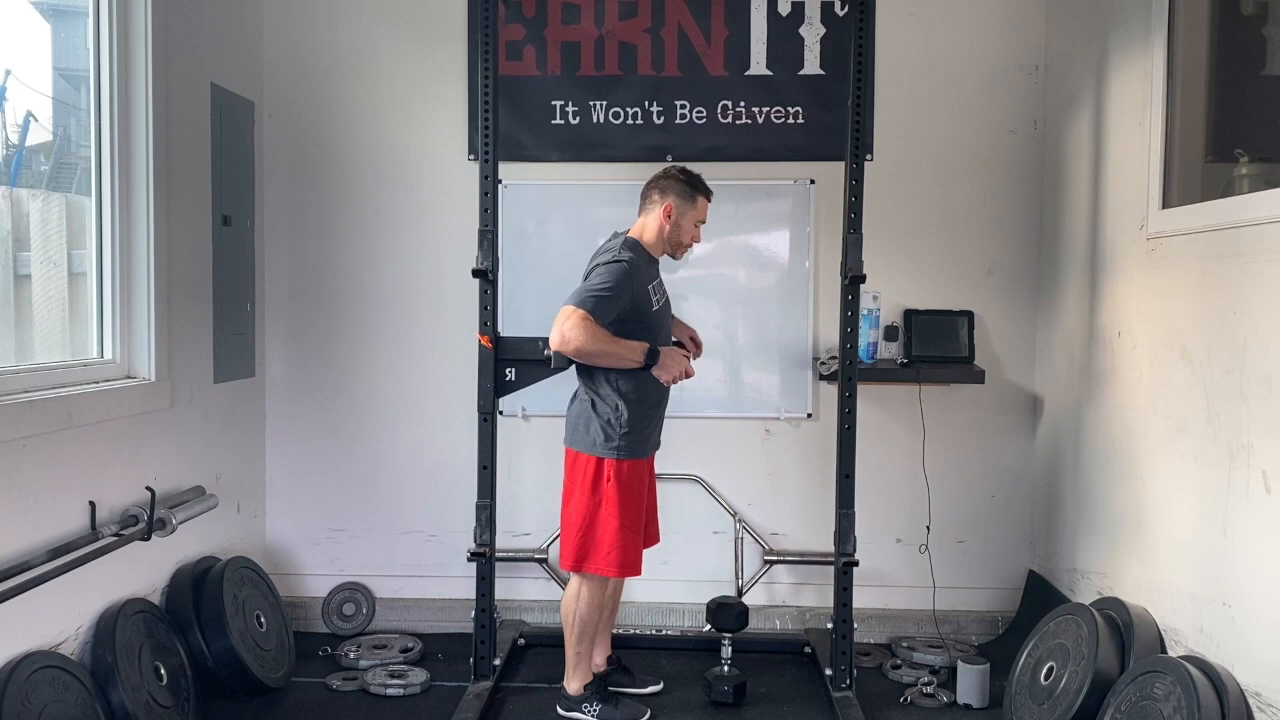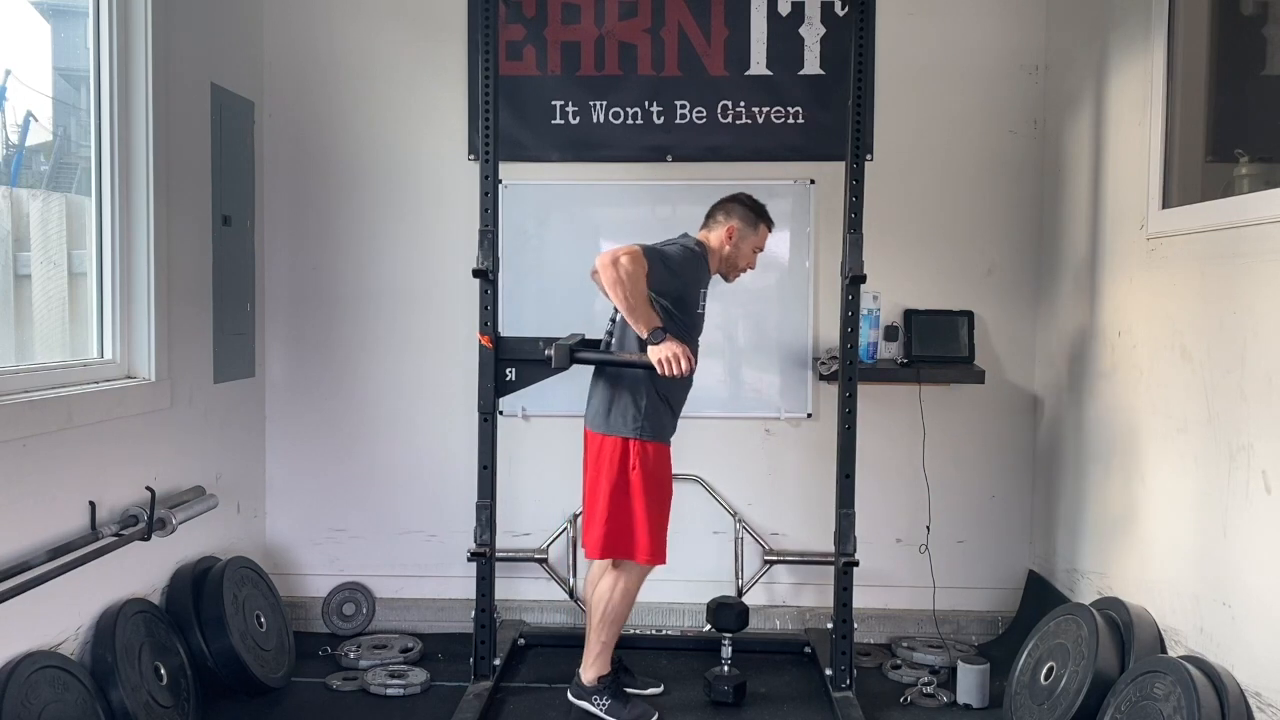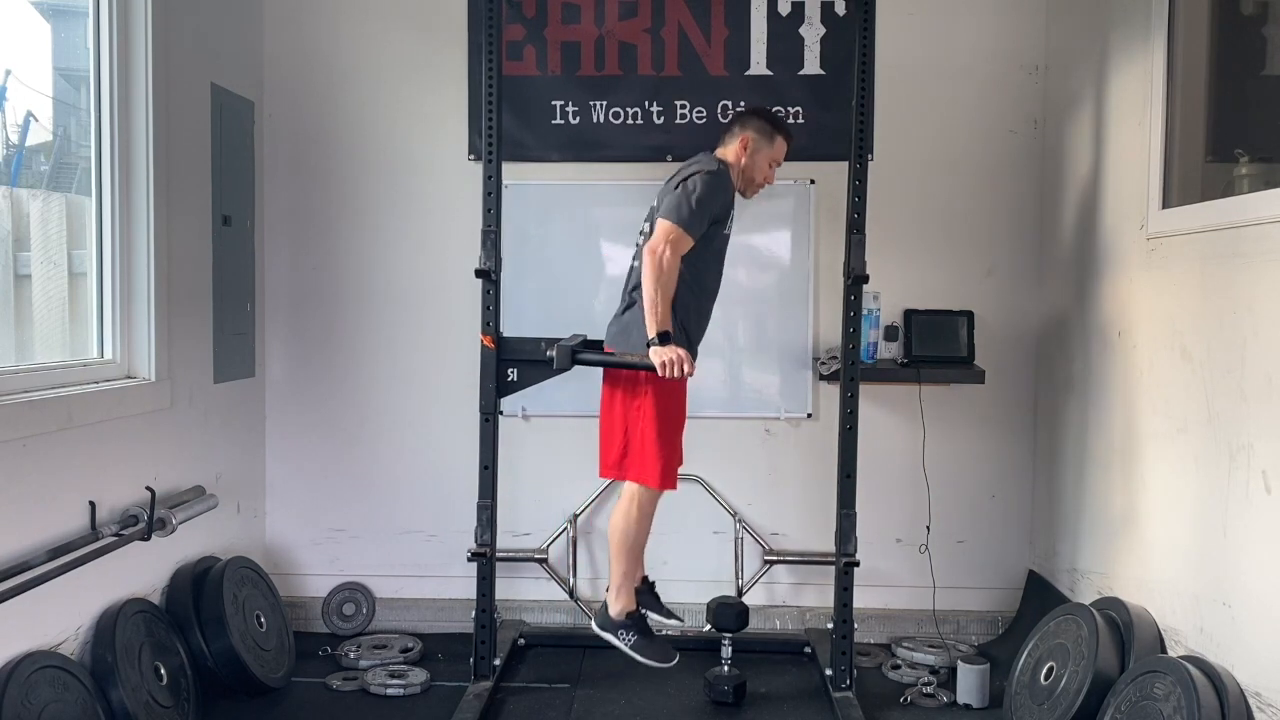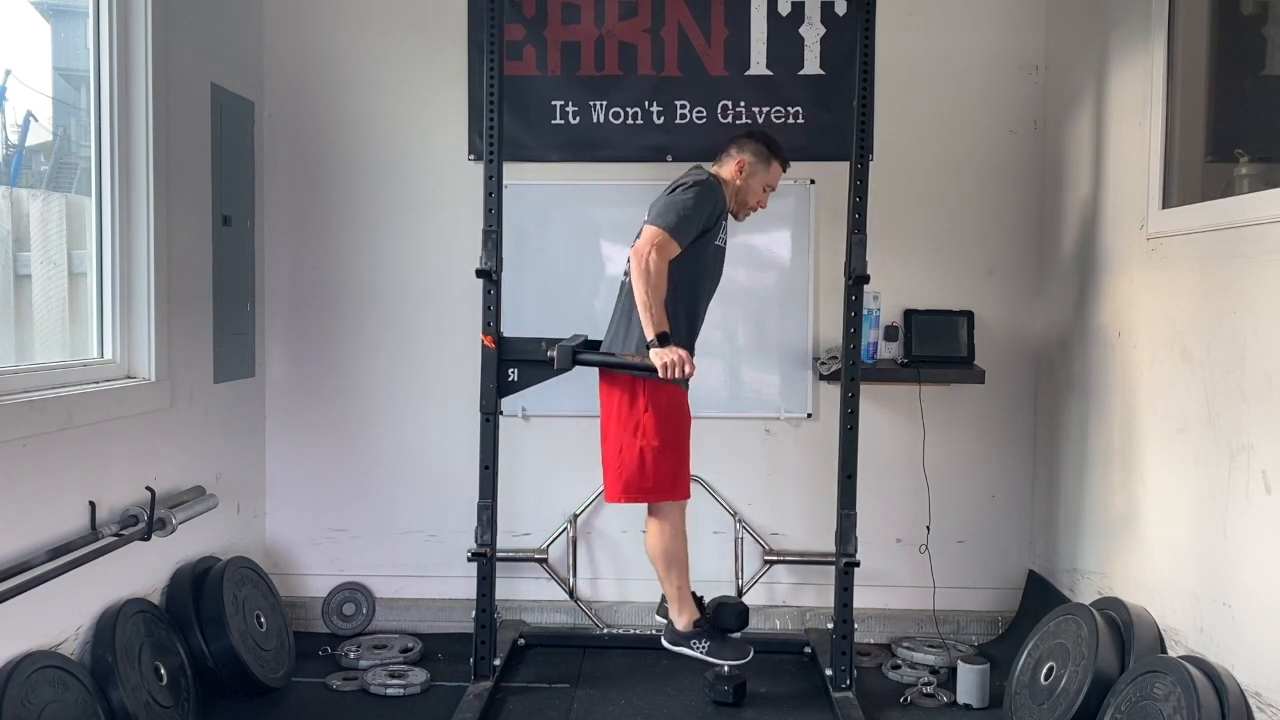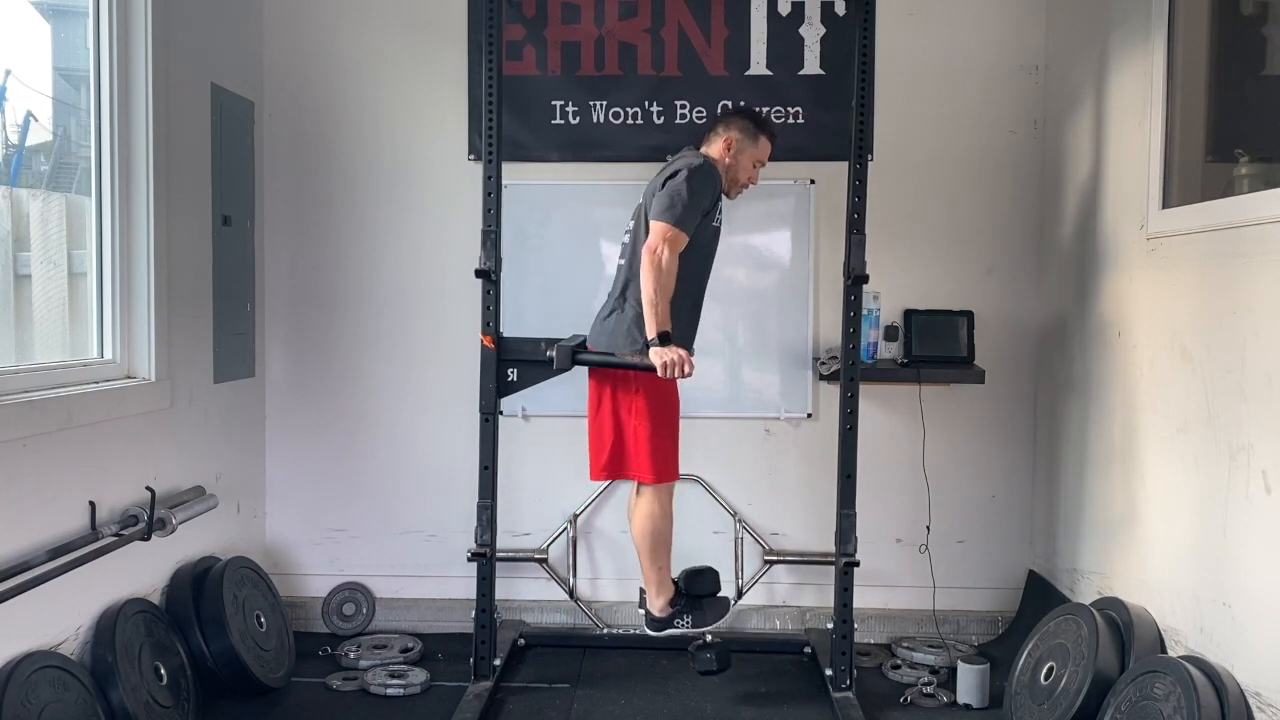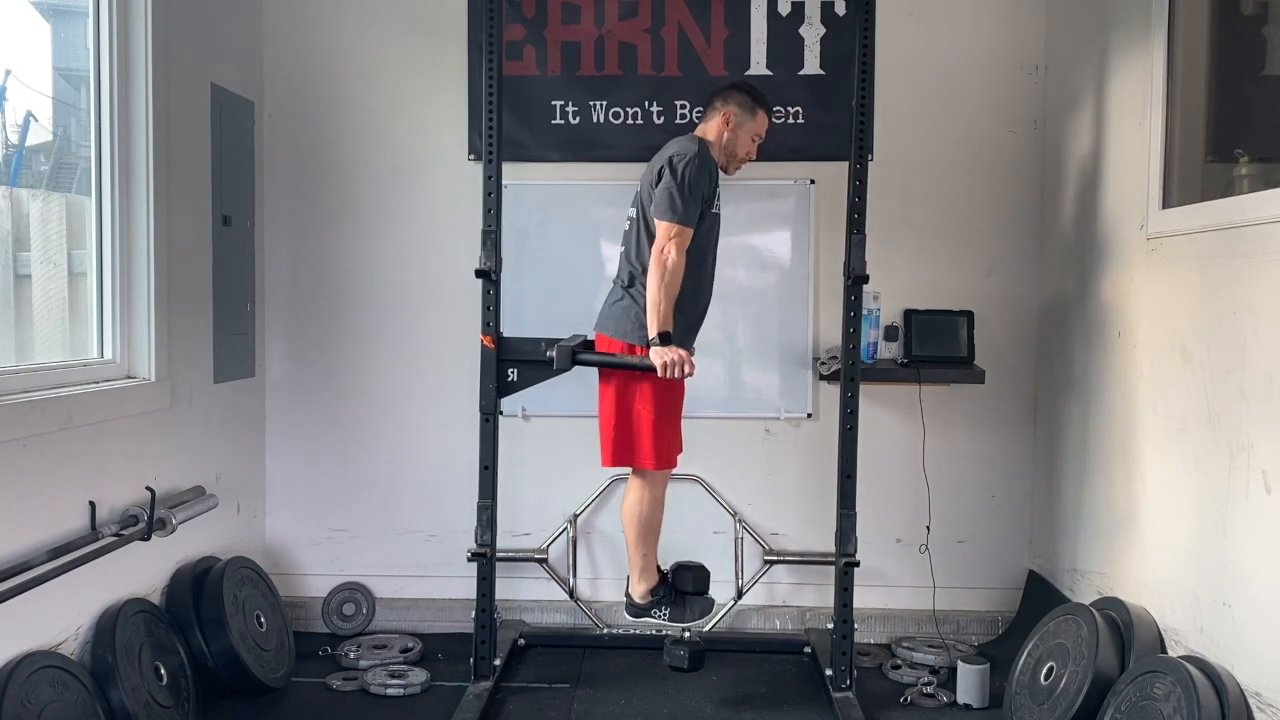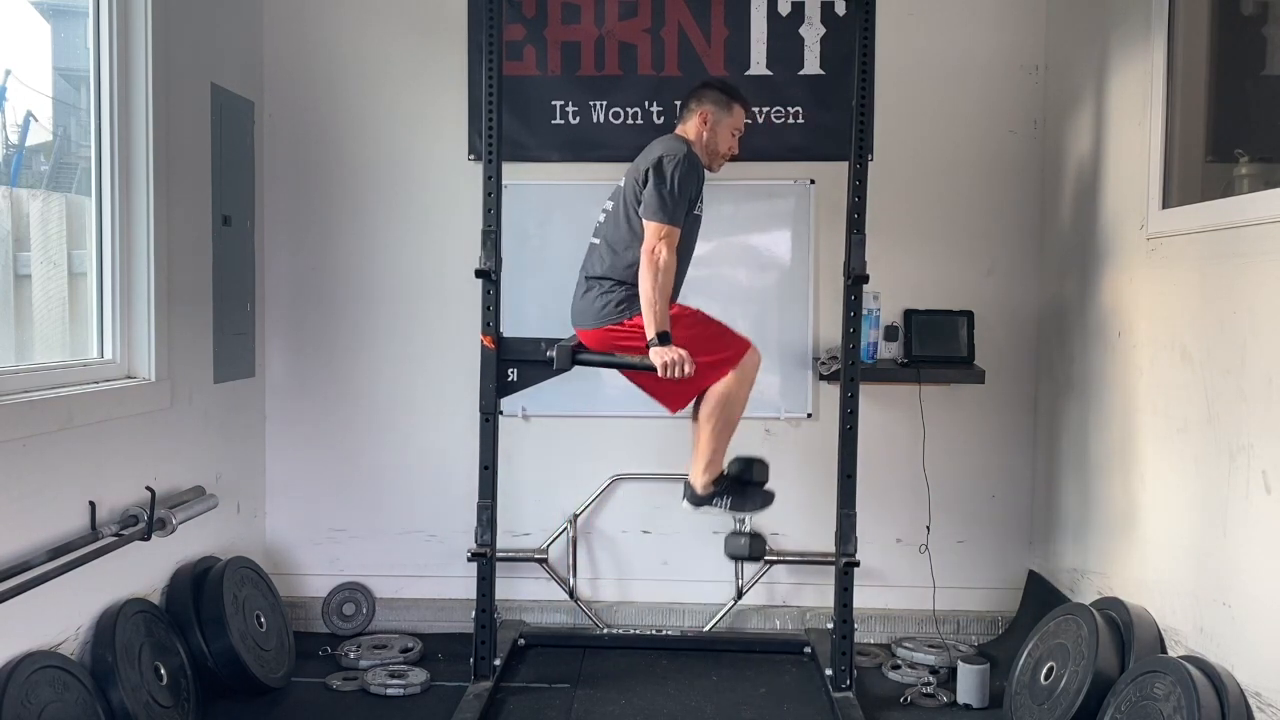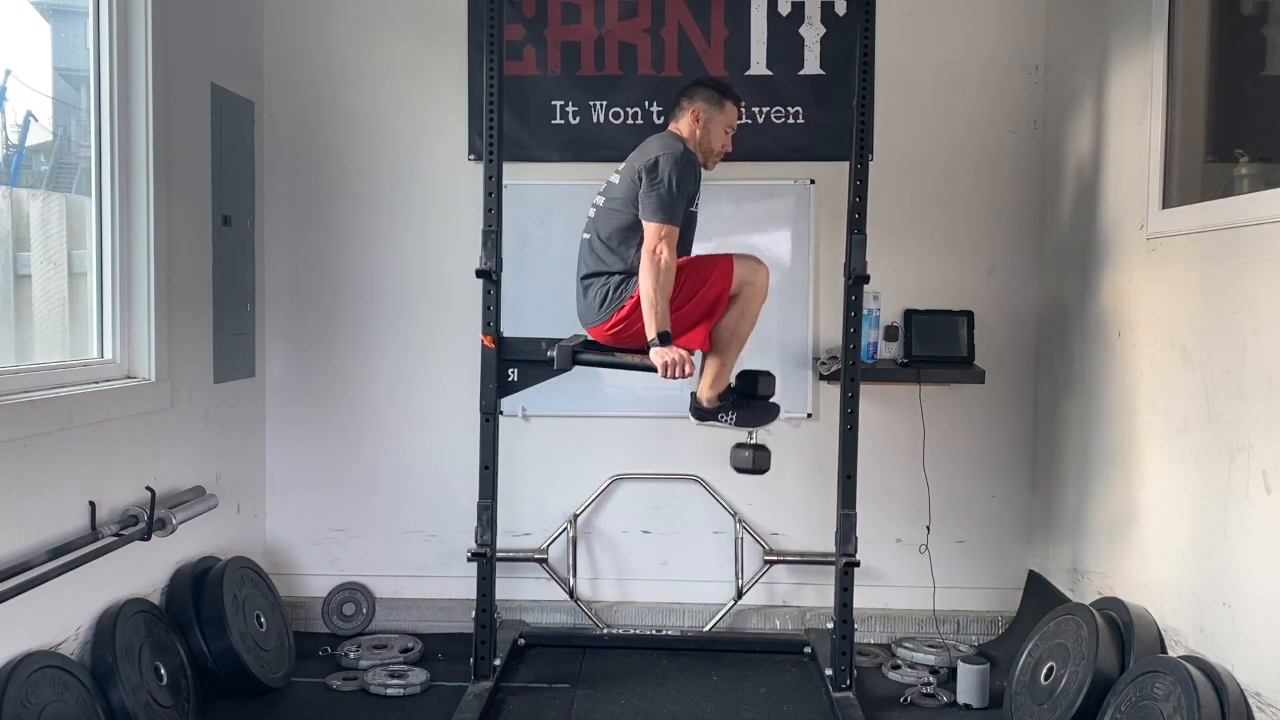
dt=0.7s
person 1, frame 1
left shoulder: (640, 259)
right shoulder: (621, 265)
right elbow: (567, 336)
left wrist: (669, 327)
right wrist: (654, 356)
left hip: (629, 438)
right hip: (607, 441)
left knee: (615, 560)
right knee: (594, 567)
left ankle: (601, 663)
person 1, frame 2
left shoulder: (685, 266)
right shoulder: (686, 258)
left elbow: (603, 275)
right elbow: (613, 264)
right wrist: (656, 336)
left hip: (629, 423)
right hip: (631, 427)
left knee: (613, 555)
right knee: (631, 558)
left ankle: (601, 661)
person 1, frame 3
left shoulder: (705, 183)
right shoulder: (709, 179)
right elbow: (660, 254)
right wrist: (660, 339)
left hip: (654, 350)
right hip: (649, 353)
left knee: (647, 480)
right knee: (644, 482)
left ankle: (633, 583)
right ankle: (618, 611)
person 1, frame 4
left shoulder: (705, 206)
right shoulder: (701, 191)
right elbow: (647, 254)
right wrist: (659, 341)
left hip: (654, 365)
right hip: (644, 368)
left knee: (668, 493)
right knee: (667, 499)
left ankle: (678, 599)
right ankle: (686, 623)
person 1, frame 5
left shoulder: (687, 177)
right shoulder: (698, 172)
right elbow: (659, 252)
right wrist: (660, 340)
left hip: (632, 345)
right hip: (634, 348)
left knee: (652, 479)
right knee: (655, 480)
left ankle: (658, 587)
right ankle: (662, 605)
person 1, frame 6
left shoulder: (687, 162)
right shoulder: (691, 159)
right elbow: (667, 251)
left wrist: (663, 337)
right wrist: (661, 339)
left hip: (643, 334)
right hip: (641, 336)
left knee: (653, 467)
right knee: (650, 468)
left ankle: (646, 577)
right ankle: (643, 592)
person 1, frame 7
left shoulder: (663, 157)
right shoulder: (678, 159)
right elbow: (658, 251)
left wrist: (658, 332)
right wrist: (660, 339)
left hip: (602, 310)
right hip: (615, 310)
left knee: (720, 363)
right knee: (743, 359)
left ankle: (707, 475)
right ankle: (706, 480)
person 1, frame 8
left shoulder: (658, 151)
right shoulder: (674, 158)
right elbow: (657, 252)
left wrist: (662, 333)
right wrist: (660, 340)
left hip: (606, 304)
right hip: (619, 304)
left knee: (732, 281)
right knee: (752, 275)
left ankle: (712, 394)
right ankle: (712, 396)
